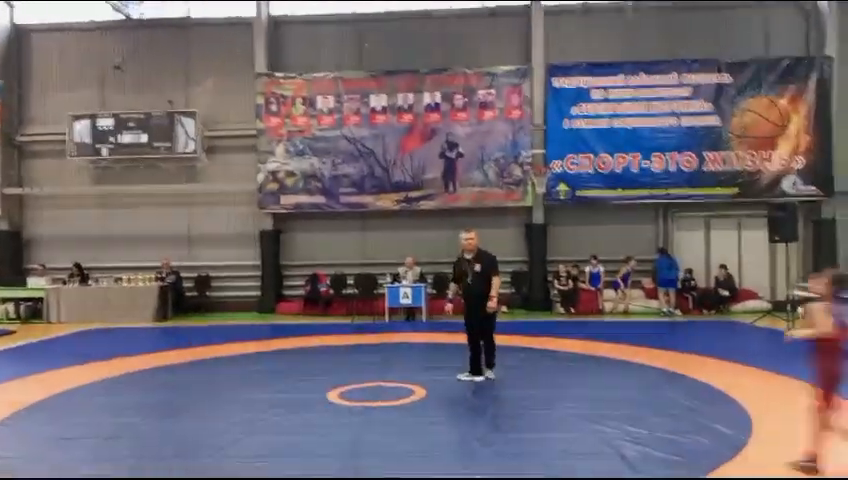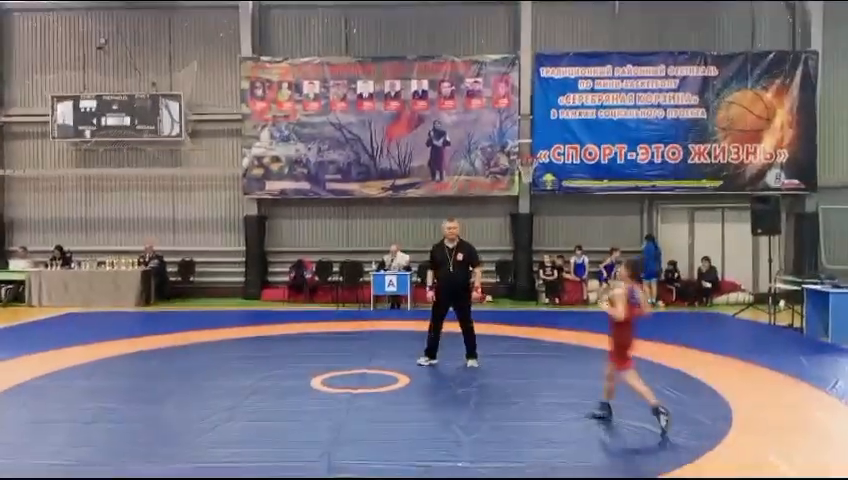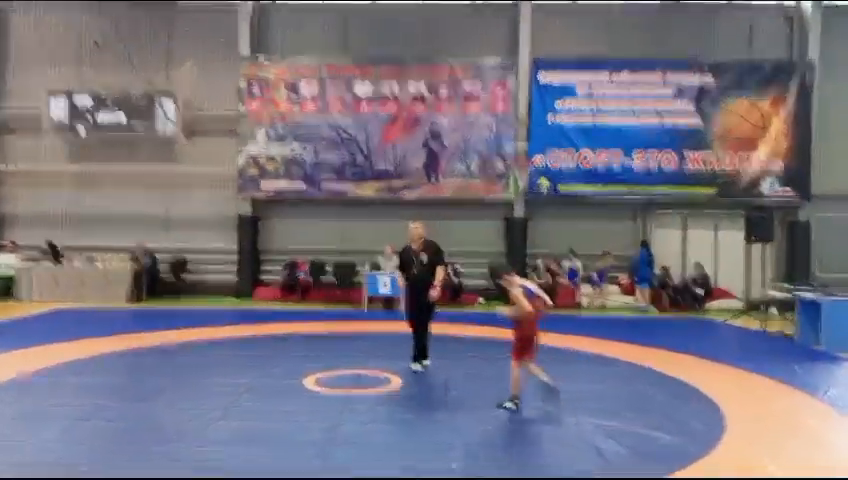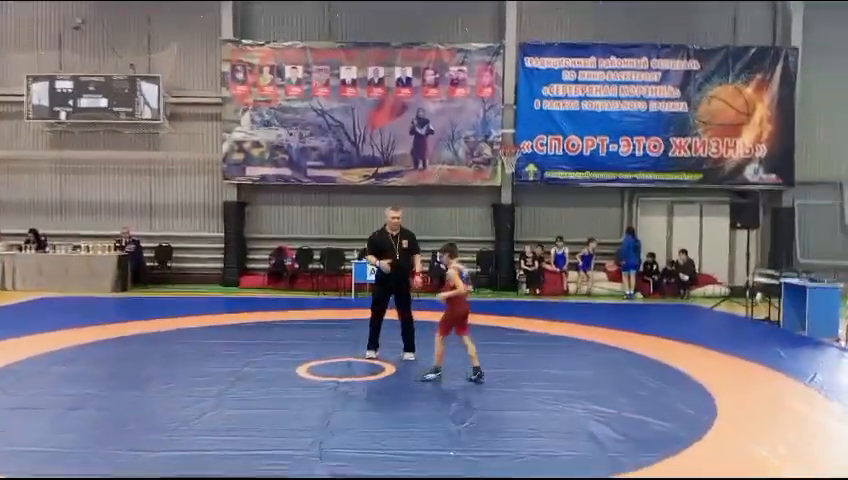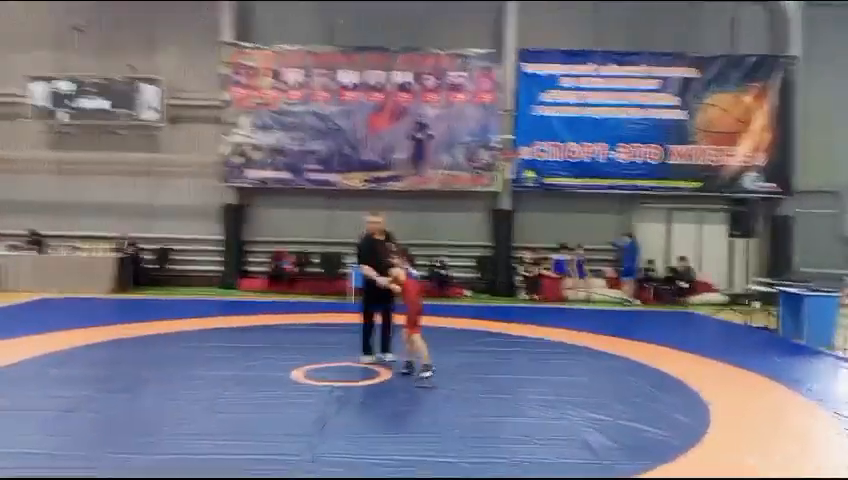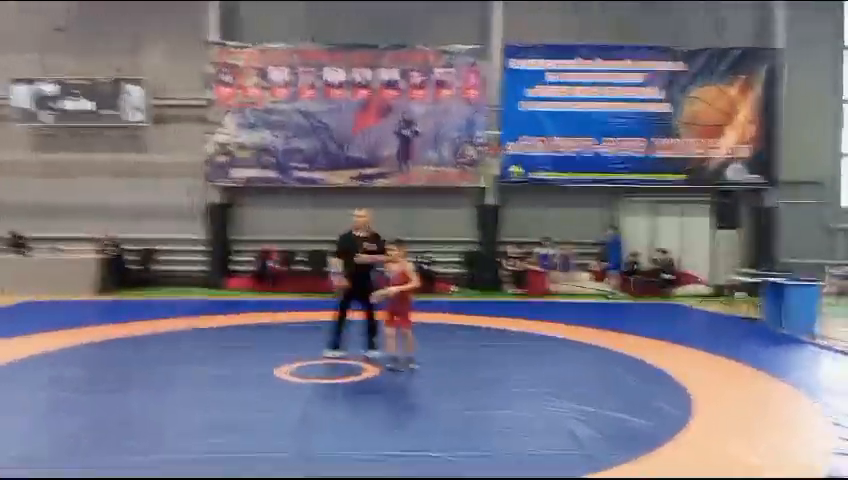
dt=0.7s
person 1, frame 1
left shoulder: (817, 307)
left elbow: (827, 329)
left wrist: (801, 333)
left hip: (826, 366)
left knee: (822, 414)
right knee: (820, 414)
right ankle: (810, 459)
person 1, frame 2
left shoulder: (619, 291)
right shoulder: (637, 290)
left elbow: (620, 316)
right elbow: (645, 310)
left wrist: (607, 308)
left hip: (620, 337)
right hip: (626, 335)
left knee: (630, 377)
right knee: (610, 372)
left ankle: (658, 408)
right ankle: (605, 408)
person 1, frame 3
left shoulder: (515, 290)
right shoulder: (530, 285)
left elbow: (528, 309)
right elbow: (548, 302)
left wrist: (510, 312)
right wrist: (539, 314)
left hip: (522, 330)
right hip: (532, 329)
left knee: (516, 364)
right knee: (528, 363)
left ankle: (514, 399)
right ankle: (547, 383)
person 1, frame 4
left shoulder: (451, 271)
right shoulder: (462, 269)
left elbow: (462, 290)
left wrist: (445, 295)
left hip: (453, 309)
right hip: (464, 308)
left knee: (439, 337)
right knee: (465, 339)
left ankle: (436, 370)
right ankle: (477, 371)
person 1, frame 5
left shoulder: (396, 271)
right shoulder: (412, 272)
right wrist: (391, 285)
left hip: (412, 306)
right hip: (416, 305)
left knee: (415, 336)
right knee: (407, 335)
left ankle: (427, 367)
right ankle: (409, 365)
person 1, frame 6
left shoulder: (406, 266)
right shoulder: (388, 266)
left elbow: (416, 283)
left wrist: (398, 289)
right wrist: (382, 293)
left hip: (403, 302)
right hip: (391, 303)
left knee: (406, 331)
right knee: (389, 331)
left ankle: (409, 359)
right ankle: (394, 359)
person 2, frame 1
left shoulder: (487, 257)
right shoulder: (459, 261)
left elbow: (496, 278)
right elbow: (455, 283)
left wrist: (493, 298)
right wrist: (450, 300)
left hip: (486, 304)
right hip: (470, 305)
left knee: (487, 337)
right knee: (473, 338)
left ankle: (489, 367)
right ankle: (475, 371)
person 2, frame 2
left shoulder: (467, 248)
right shoulder: (436, 249)
left elbow: (477, 269)
right elbow: (431, 270)
left wrist: (477, 288)
right wrist: (429, 288)
left hip: (462, 293)
right hip: (441, 293)
left knee: (467, 325)
right knee: (435, 325)
left ankle: (472, 357)
right ankle: (430, 356)
person 2, frame 3
left shoulder: (433, 248)
right shoulder: (405, 251)
left elbow: (440, 268)
right elbow: (402, 270)
left wrist: (436, 286)
right wrist: (401, 279)
left hip: (428, 294)
right hip: (413, 293)
left knee: (422, 326)
right knee: (415, 326)
left ankle: (418, 360)
right ankle: (423, 357)
person 2, frame 4
left shoulder: (408, 235)
right shoulder: (377, 236)
left elbow: (416, 255)
right elbow: (369, 255)
left wrist: (417, 274)
right wrist: (378, 263)
left hip: (403, 281)
right hip: (382, 281)
left knee: (406, 316)
right knee: (376, 315)
left ankle: (409, 350)
right ankle: (372, 348)
person 2, frame 5
left shoulder: (388, 237)
right shoulder: (364, 243)
right elbow: (363, 266)
right wrist: (378, 278)
left hip: (388, 284)
right hip: (372, 285)
left knee: (387, 318)
right knee: (368, 319)
left ankle: (385, 350)
right ankle: (367, 352)
person 2, frame 6
left shoulder: (375, 238)
right shoulder: (345, 238)
left elbow: (383, 257)
right elbow: (337, 259)
left wrist: (370, 258)
right wrist: (336, 275)
left hip: (365, 281)
right hip: (347, 281)
left knee: (369, 314)
right knee: (341, 314)
left ankle: (371, 347)
right ankle: (334, 347)
